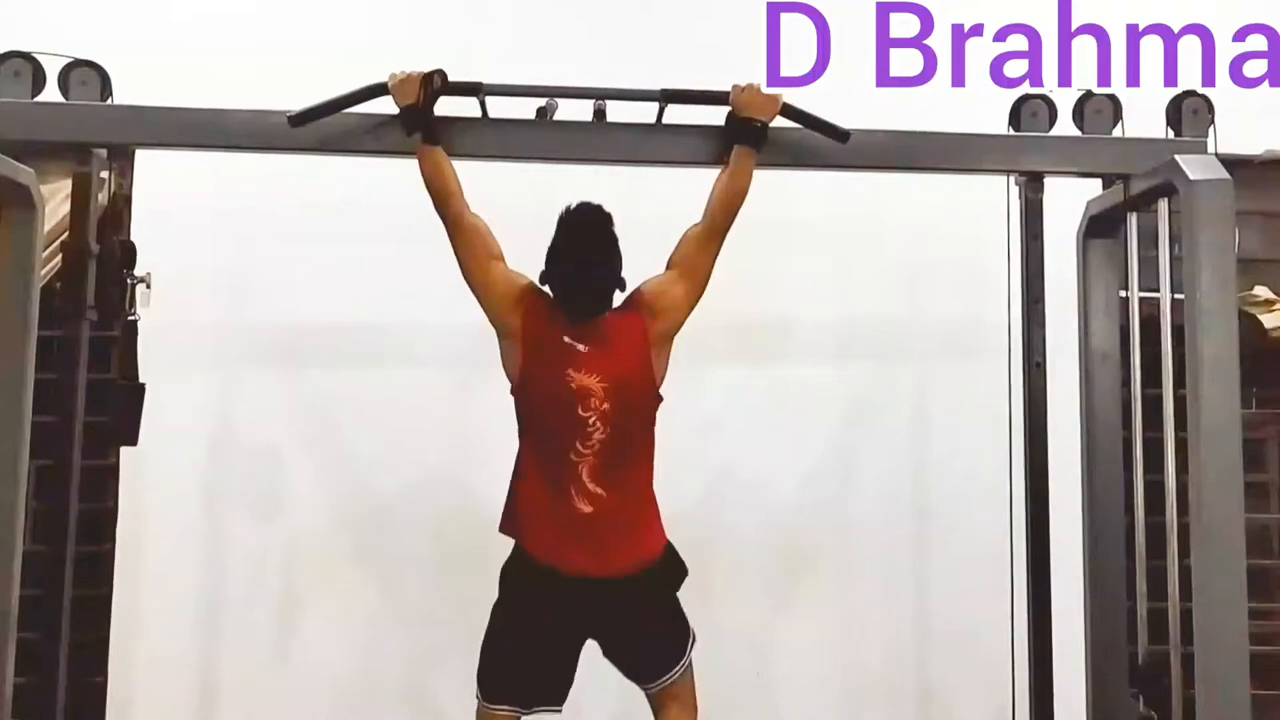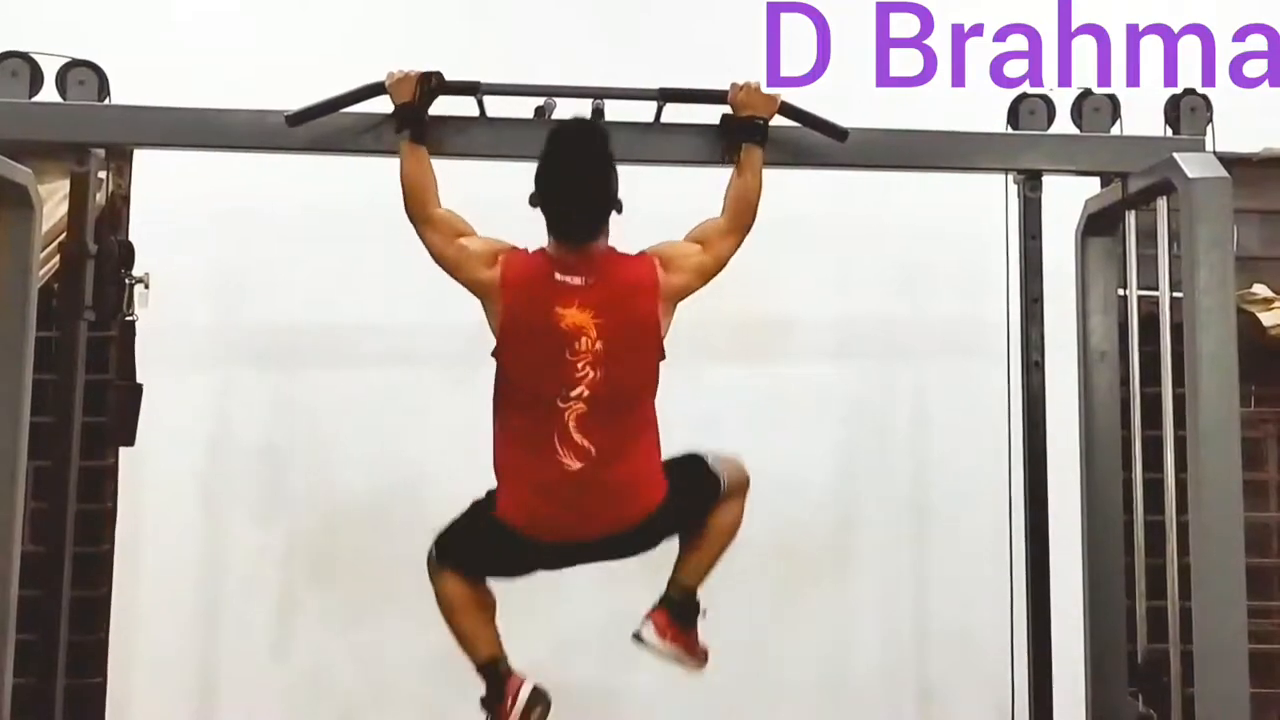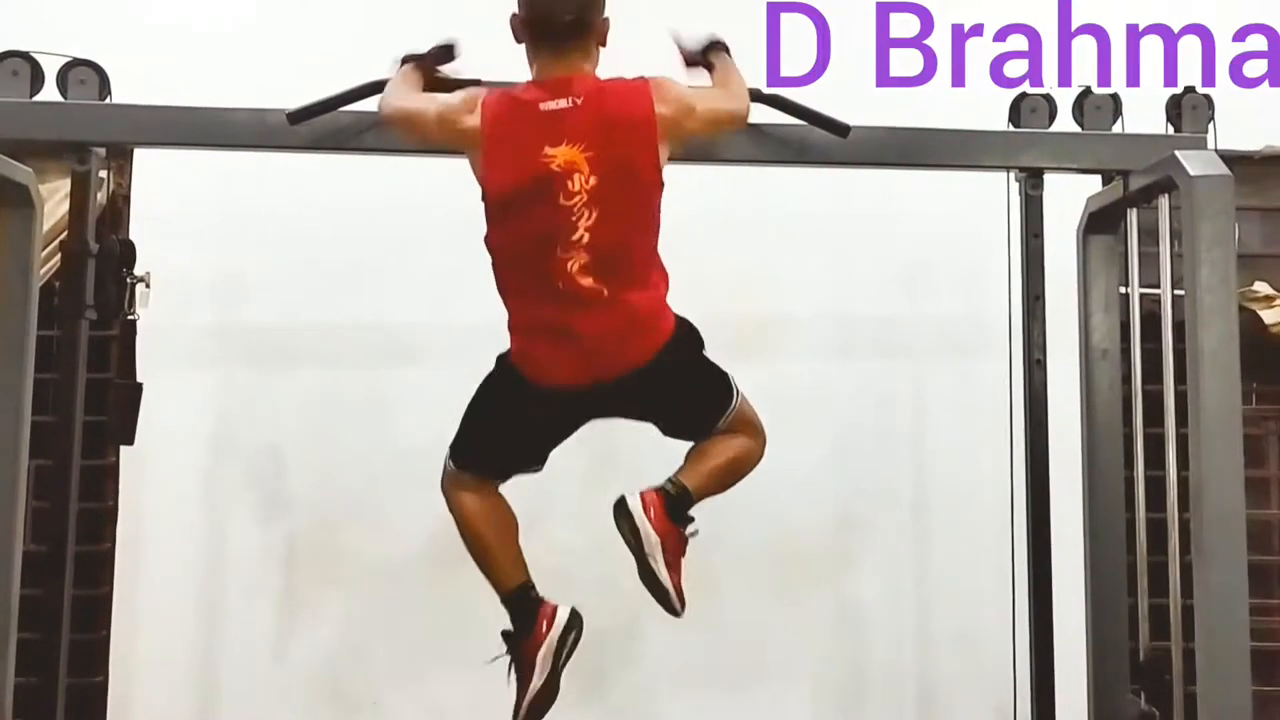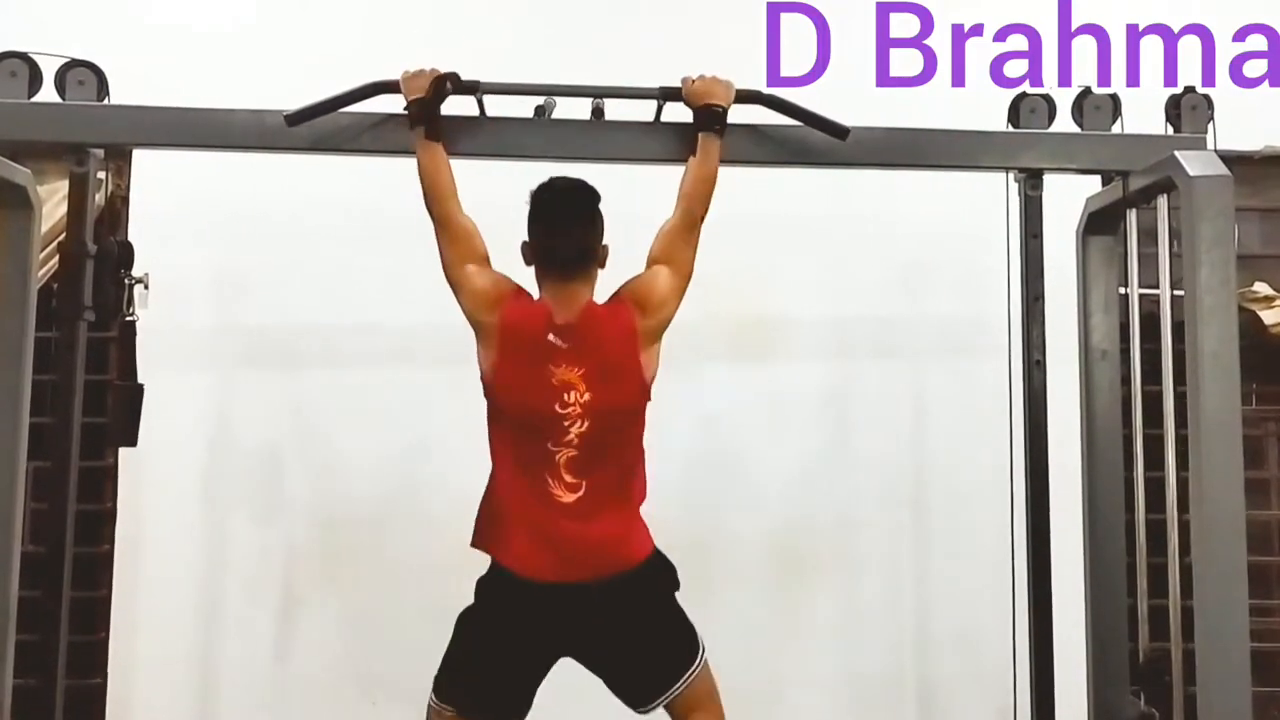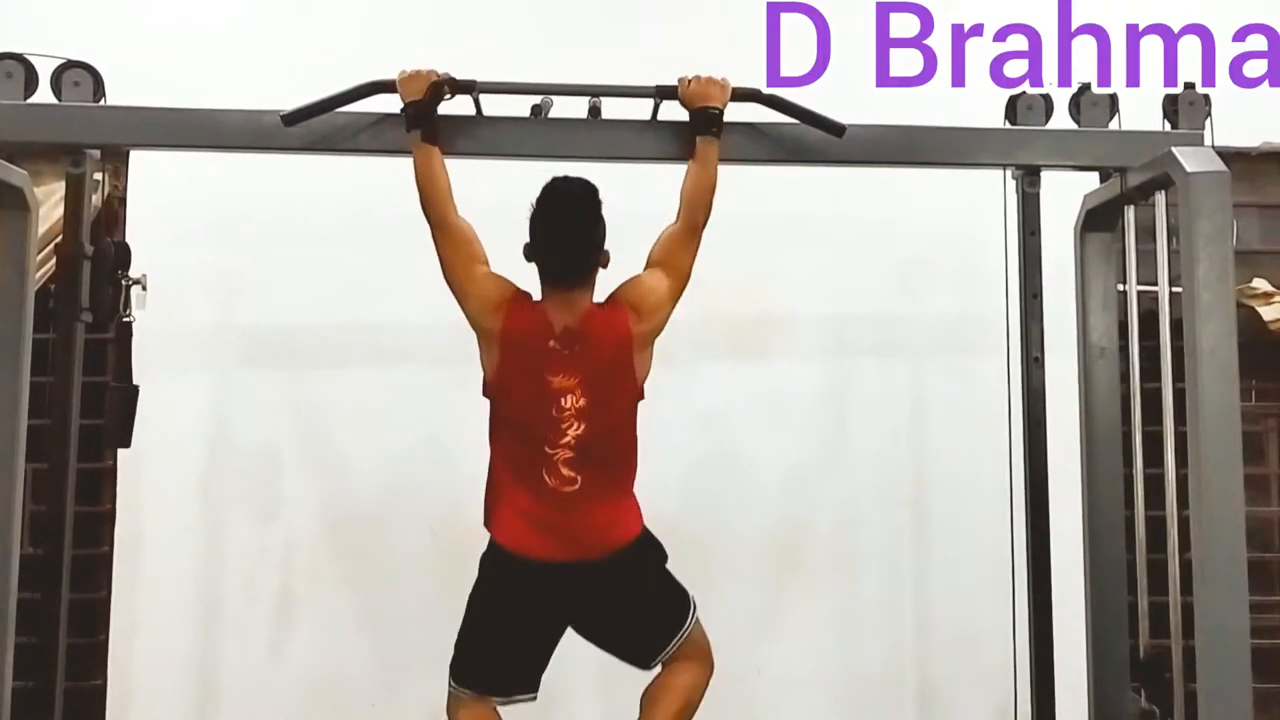
dt=0.4s
person 1, frame 1
left shoulder: (519, 324)
right shoulder: (651, 329)
left elbow: (458, 217)
right elbow: (713, 227)
left wrist: (420, 123)
right wrist: (746, 134)
left hip: (540, 574)
right hip: (635, 571)
person 1, frame 2
left shoulder: (500, 278)
right shoulder: (656, 281)
left elbow: (426, 216)
right elbow: (733, 225)
left wrist: (413, 122)
right wrist: (753, 131)
left hip: (526, 525)
right hip: (633, 511)
left knee: (448, 563)
right knee: (730, 480)
right ankle: (675, 610)
person 1, frame 3
left shoulder: (482, 117)
right shoulder: (649, 105)
left elbow: (398, 109)
right elbow: (731, 107)
left wrist: (414, 68)
left hip: (539, 366)
right hip: (645, 351)
left knee: (465, 482)
right knee: (743, 435)
left ankle: (531, 619)
right ankle: (666, 504)
person 1, frame 4
left shoulder: (495, 320)
right shoulder: (640, 321)
left elbow: (446, 215)
right elbow: (689, 218)
left wrist: (424, 119)
right wrist: (710, 121)
left hip: (519, 584)
right hip: (624, 577)
person 1, frame 5
left shoulder: (498, 321)
right shoulder: (634, 323)
left elbow: (443, 219)
right elbow: (690, 224)
left wrist: (420, 119)
right wrist: (707, 123)
left hip: (518, 564)
right hip: (615, 558)
right knee: (692, 659)
